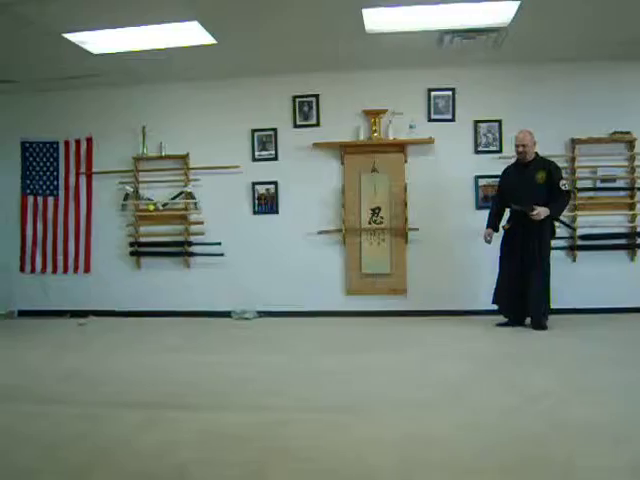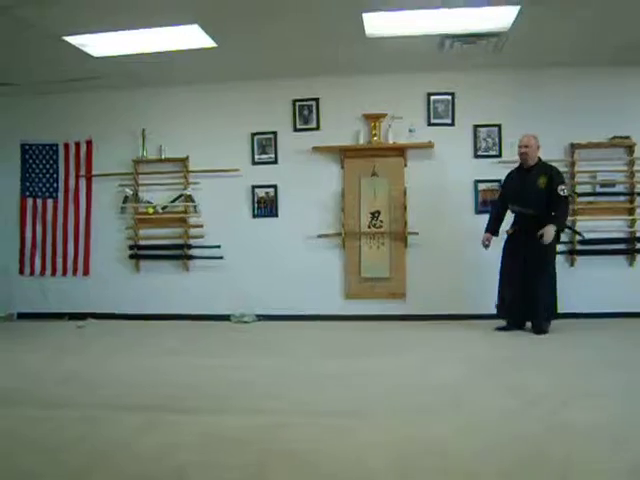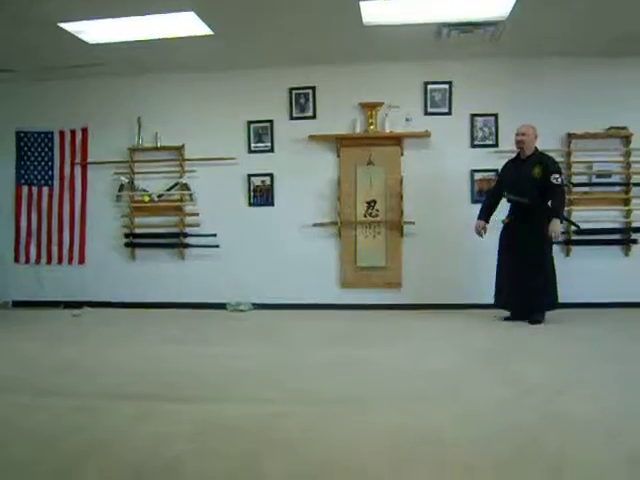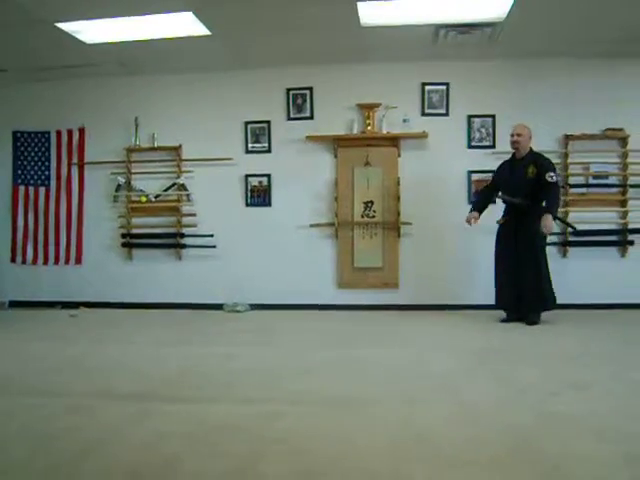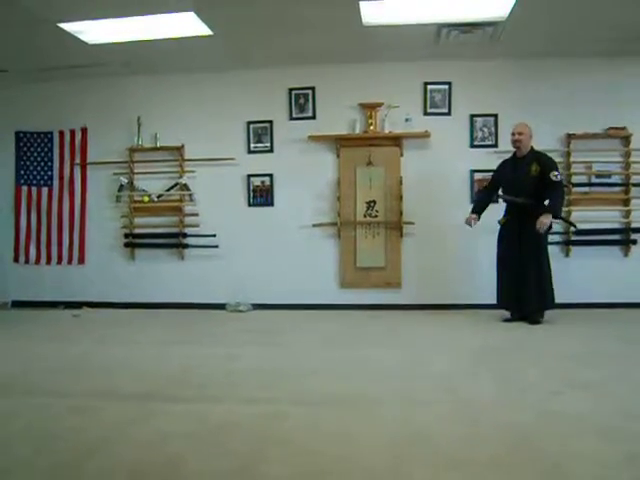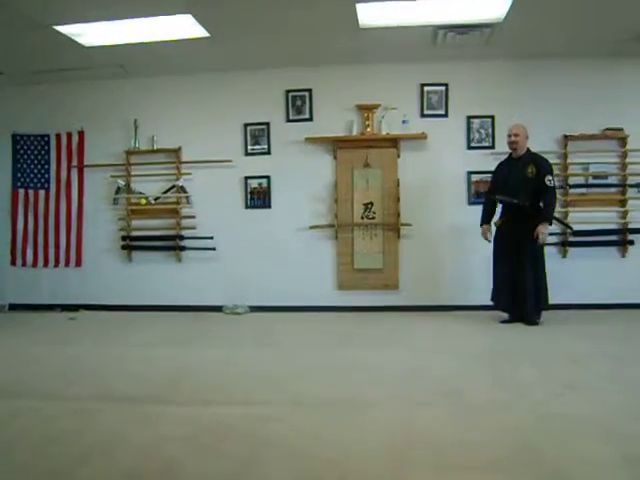
dt=0.2s
person 1, frame 1
left shoulder: (549, 168)
right shoulder: (509, 171)
left elbow: (564, 196)
right elbow: (499, 201)
left wrist: (548, 211)
right wrist: (491, 226)
left hip: (539, 228)
right hip: (514, 227)
left knee: (537, 271)
right knee: (511, 271)
left ankle: (539, 317)
right ankle: (515, 316)
person 1, frame 2
left shoulder: (550, 173)
right shoulder: (512, 176)
left elbow: (562, 203)
right elbow: (500, 205)
left wrist: (553, 226)
right wrist: (490, 230)
left hip: (542, 232)
right hip: (518, 231)
left knee: (542, 276)
right knee: (512, 275)
left ankle: (541, 321)
right ankle: (515, 320)
person 1, frame 3
left shoulder: (547, 163)
right shoulder: (510, 166)
left elbow: (558, 192)
right elbow: (495, 193)
left wrist: (556, 218)
right wrist: (483, 218)
left hip: (539, 222)
right hip: (515, 220)
left knee: (538, 266)
right knee: (509, 264)
left ankle: (537, 311)
right ankle: (517, 309)
person 1, frame 4
left shoulder: (541, 163)
right shoulder: (505, 167)
left elbow: (552, 190)
right elbow: (489, 190)
left wrist: (548, 214)
right wrist: (476, 210)
left hip: (533, 221)
right hip: (509, 221)
left knee: (533, 266)
right knee: (507, 266)
left ankle: (533, 311)
right ankle: (514, 310)
person 1, frame 5
left shoulder: (544, 162)
right shoulder: (505, 165)
left elbow: (557, 189)
right elbow: (489, 189)
left wrist: (549, 215)
right wrist: (475, 212)
left hip: (534, 221)
right hip: (511, 220)
left knee: (535, 265)
right knee: (509, 265)
left ankle: (536, 311)
right ankle: (517, 310)
person 1, frame 6
left shoulder: (539, 164)
right shoulder: (502, 166)
left elbow: (549, 195)
right elbow: (491, 196)
left wrist: (545, 222)
right wrist: (486, 223)
left hip: (530, 223)
right hip: (507, 223)
left knee: (530, 267)
right knee: (506, 267)
left ankle: (532, 312)
right ankle: (513, 311)
